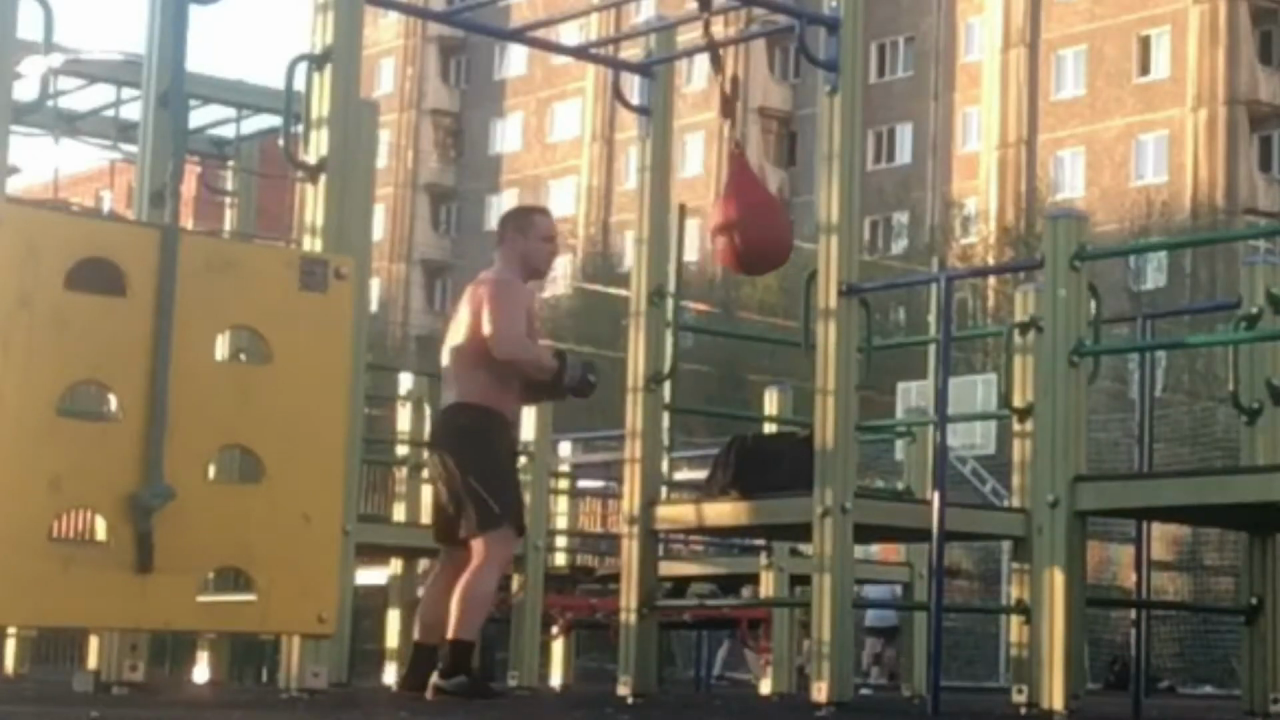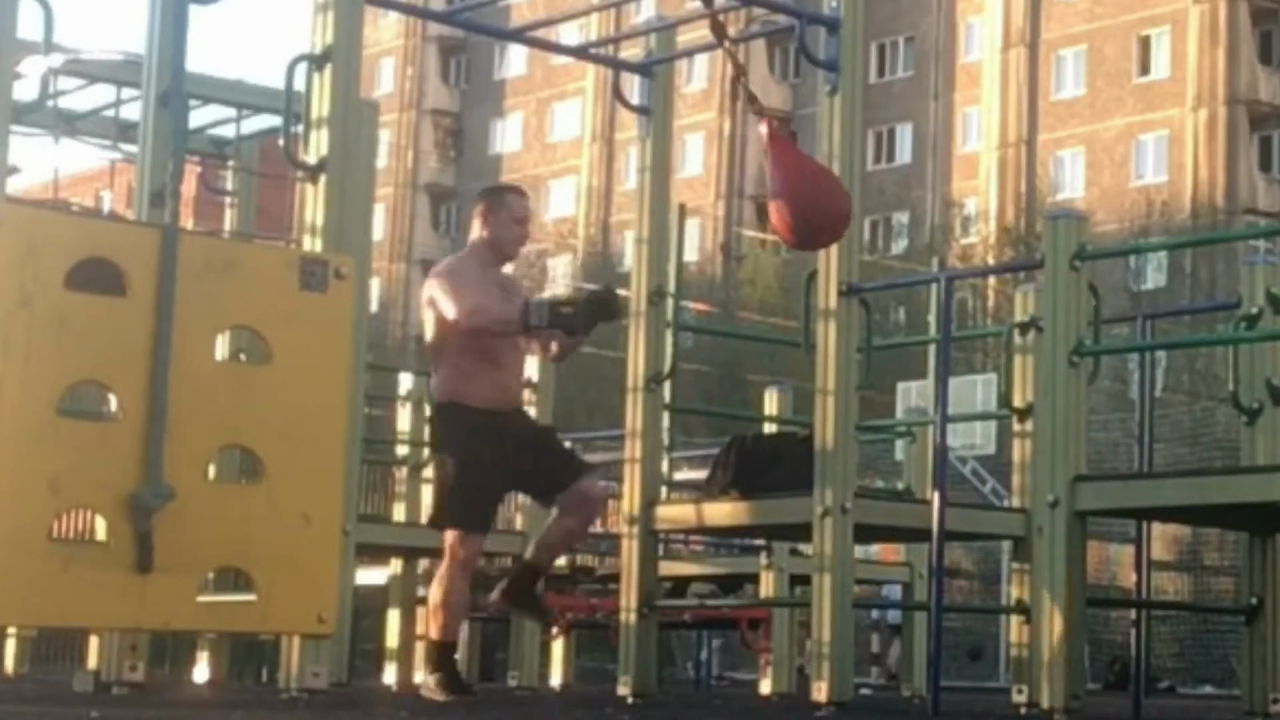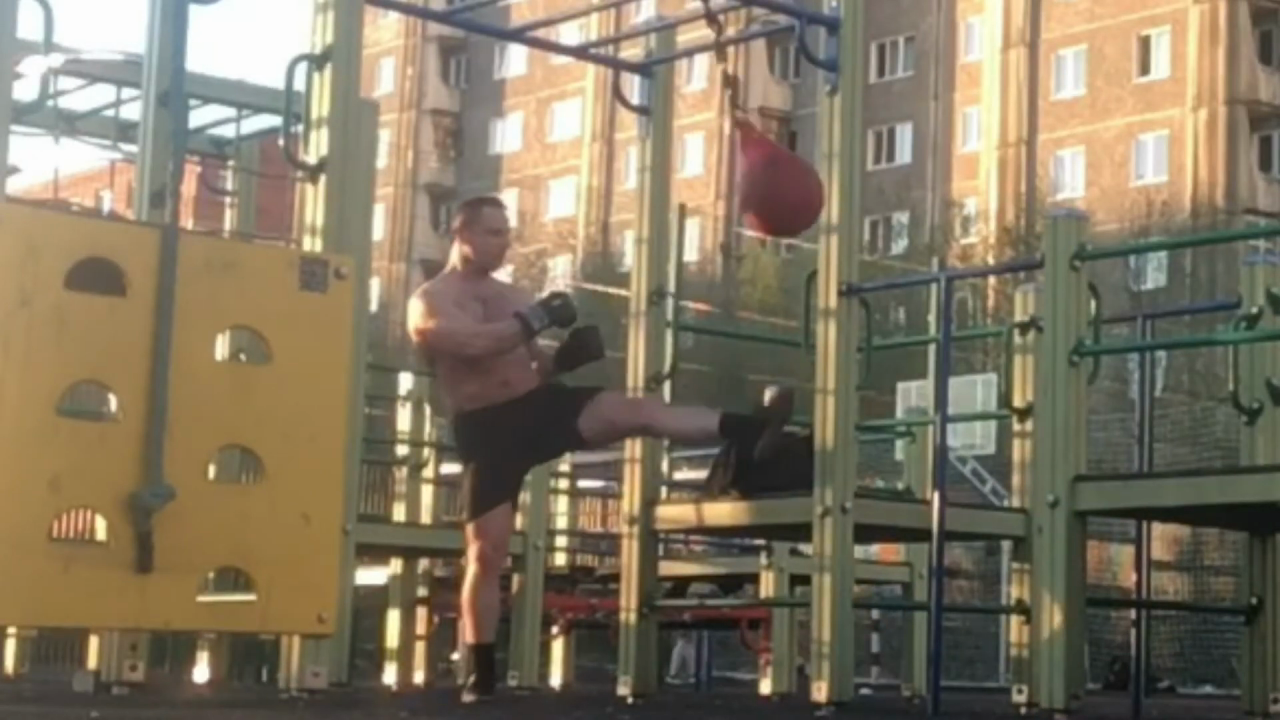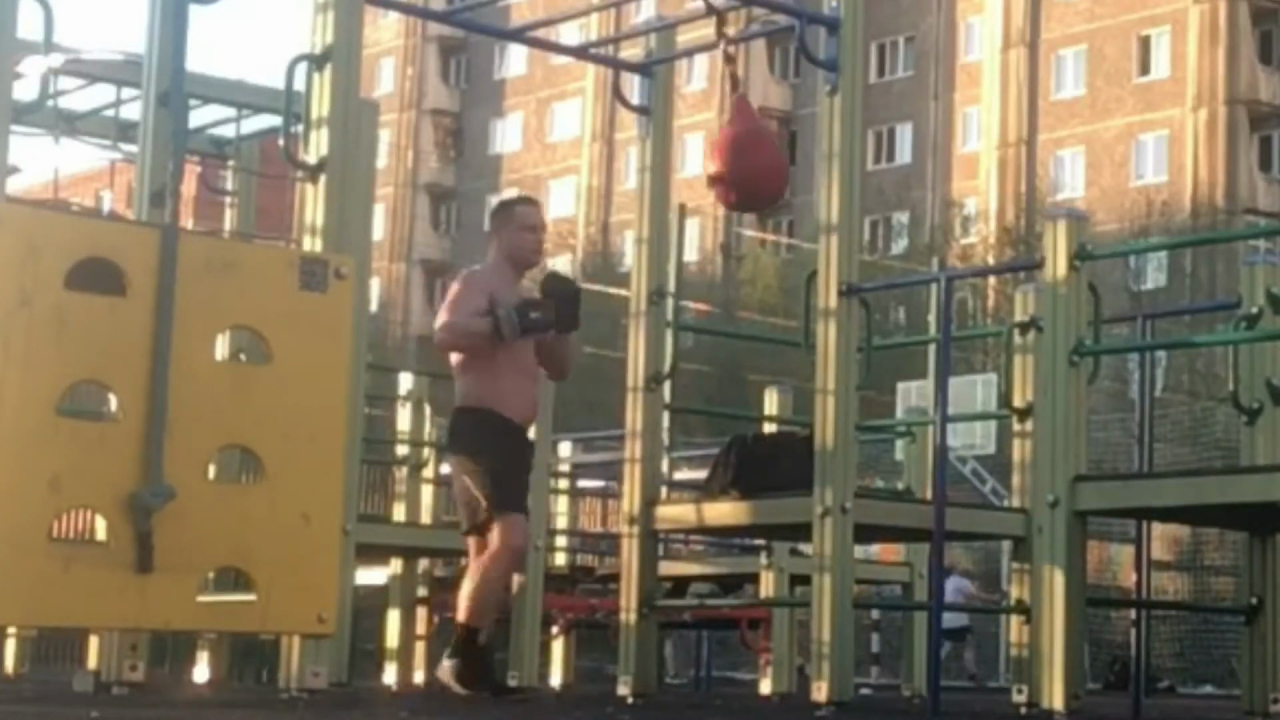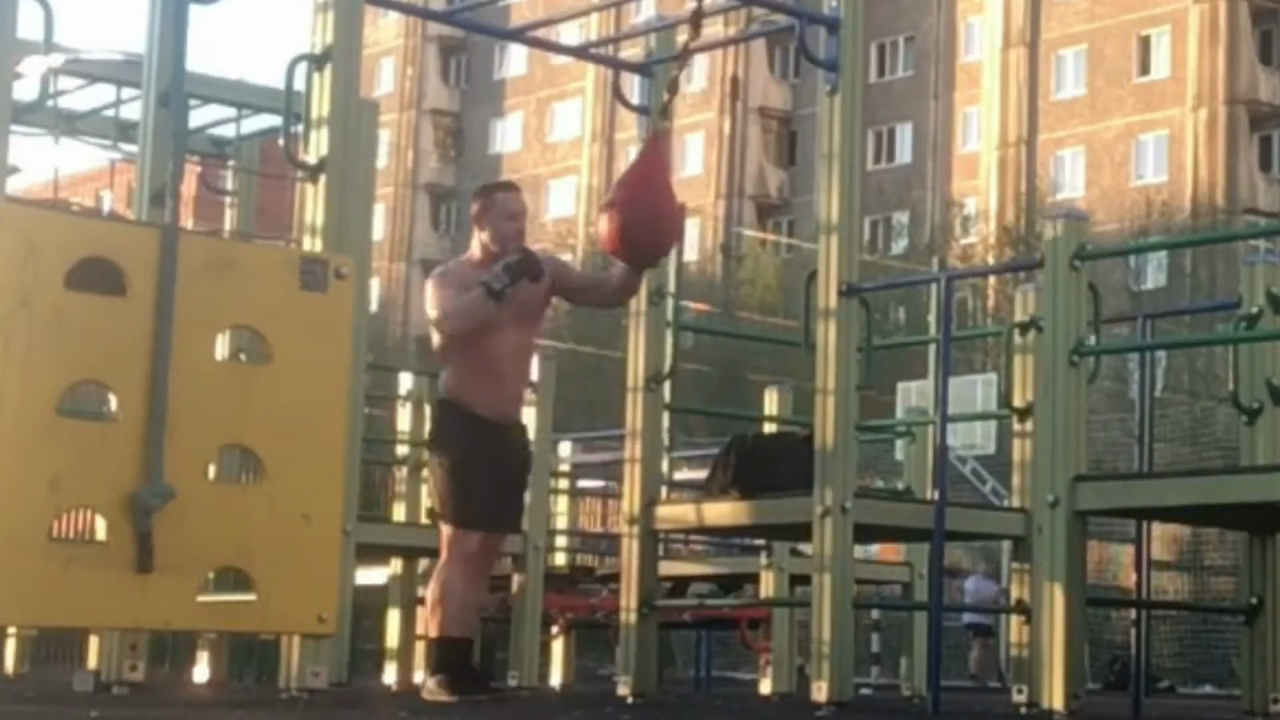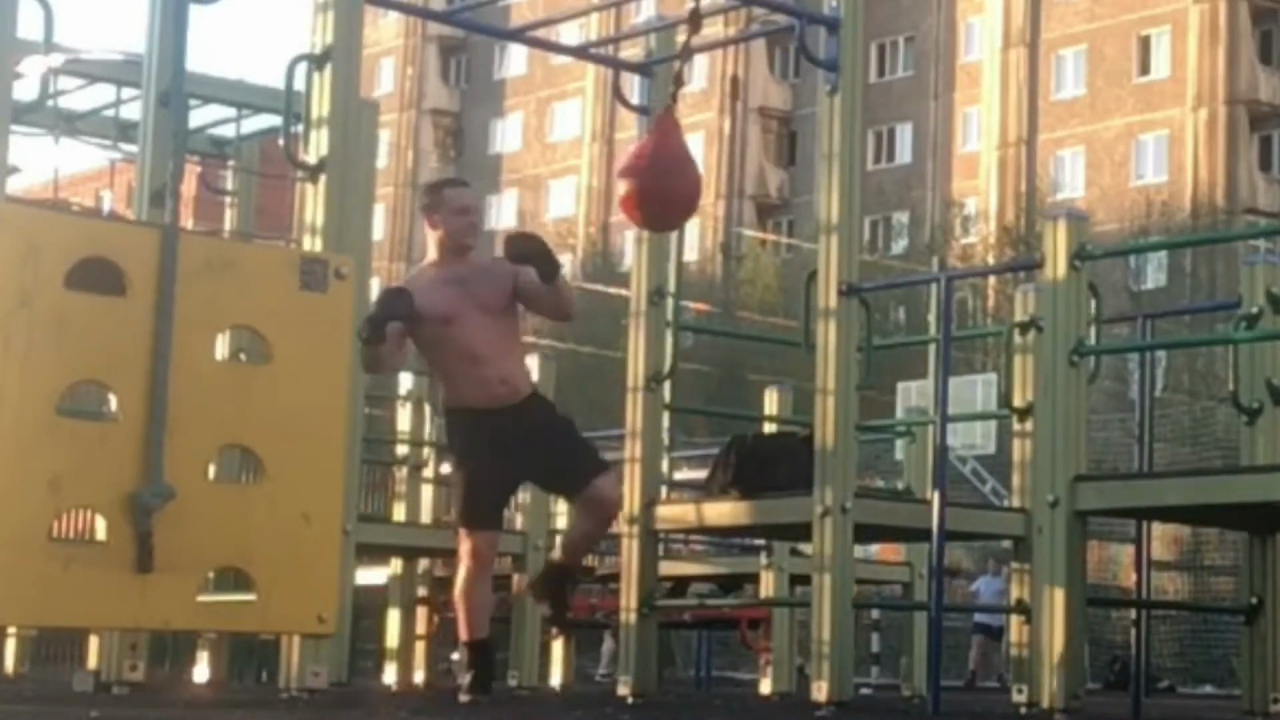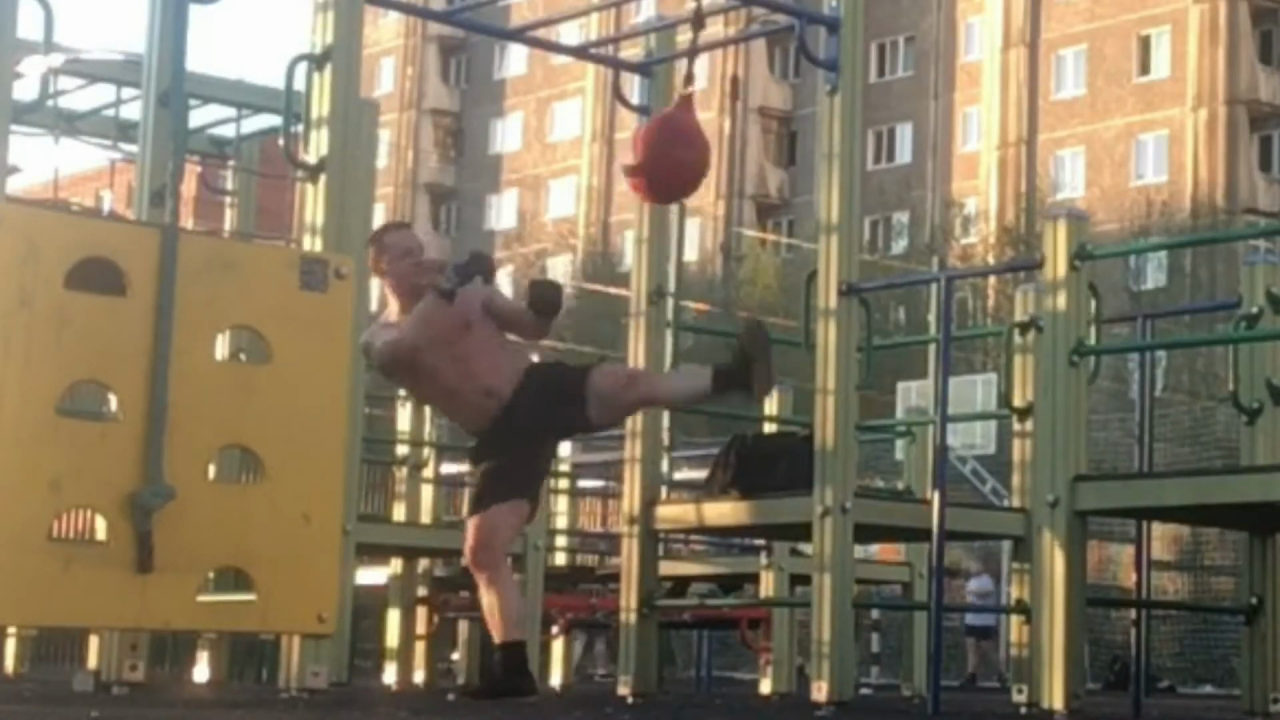
dt=0.4s
person 1, frame 1
left shoulder: (491, 293)
right shoulder: (503, 284)
right elbow: (509, 349)
left wrist: (544, 383)
right wrist: (565, 370)
left hip: (463, 433)
right hip: (477, 433)
left knee: (454, 557)
right knee: (496, 552)
left ankle: (421, 668)
right ankle: (453, 671)
person 1, frame 2
left shoulder: (509, 289)
right shoulder: (451, 274)
left elbow: (553, 349)
right elbow: (471, 318)
left wrist: (579, 319)
right wrist: (547, 313)
left hip: (512, 423)
right hip: (464, 427)
left knee: (591, 494)
right knee: (463, 551)
left ankle: (522, 582)
right ankle: (439, 668)
person 1, frame 3
left shoulder: (507, 294)
right shoulder: (430, 299)
right elbow: (475, 343)
left wrist: (567, 354)
right wrist: (536, 318)
left hip: (542, 409)
right hip: (487, 429)
left knee: (630, 411)
right knee: (486, 549)
left ankle: (746, 428)
right ankle: (481, 673)
person 1, frame 4
left shoulder: (525, 297)
right shoulder: (477, 283)
left elbow: (559, 370)
right elbow: (446, 334)
left wrist: (563, 321)
right wrist: (508, 323)
left hip: (511, 439)
right hip: (480, 433)
left knee: (492, 554)
right knee: (510, 541)
left ankle: (472, 660)
right ankle: (459, 653)
person 1, frame 5
left shoulder: (542, 270)
right shoulder: (450, 279)
left elbow: (604, 292)
right elbow: (448, 331)
left wrist: (633, 269)
right wrist: (500, 283)
left hip: (506, 432)
right hip: (461, 427)
left knee: (485, 552)
right knee: (460, 548)
left ankle: (459, 664)
right ankle: (440, 671)
person 1, frame 6
left shoulder: (504, 268)
right shoulder: (411, 293)
left elbow: (563, 310)
right elbow: (379, 366)
left wrist: (549, 272)
right wrist: (381, 325)
left hip: (532, 411)
right hip: (475, 427)
left knee: (606, 496)
right knee: (476, 552)
left ankle: (558, 576)
right ankle: (477, 669)
person 1, frame 7
left shoulder: (469, 290)
right shoulder: (380, 338)
left elbow: (530, 326)
right elbow: (411, 343)
left wrist: (543, 307)
right wrist: (449, 284)
left hip: (540, 392)
right hip: (501, 436)
left knee: (625, 383)
right knee: (483, 551)
left ankle: (733, 375)
right ankle: (512, 669)
